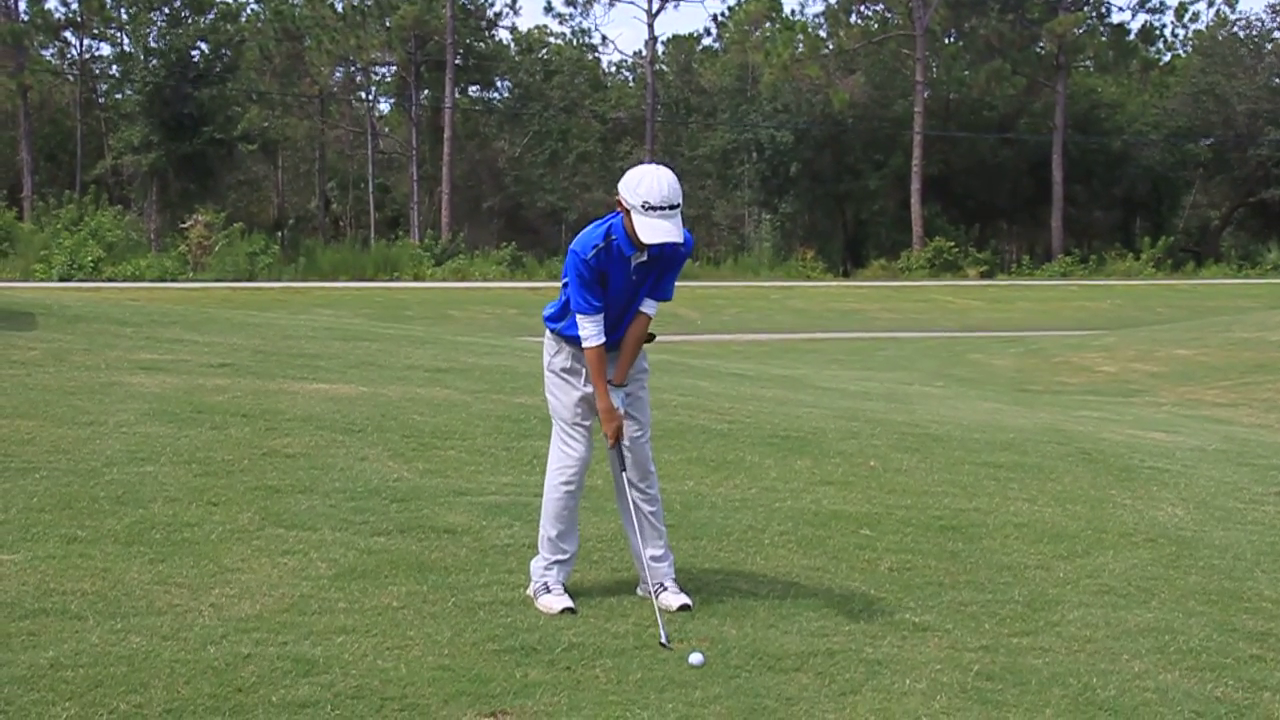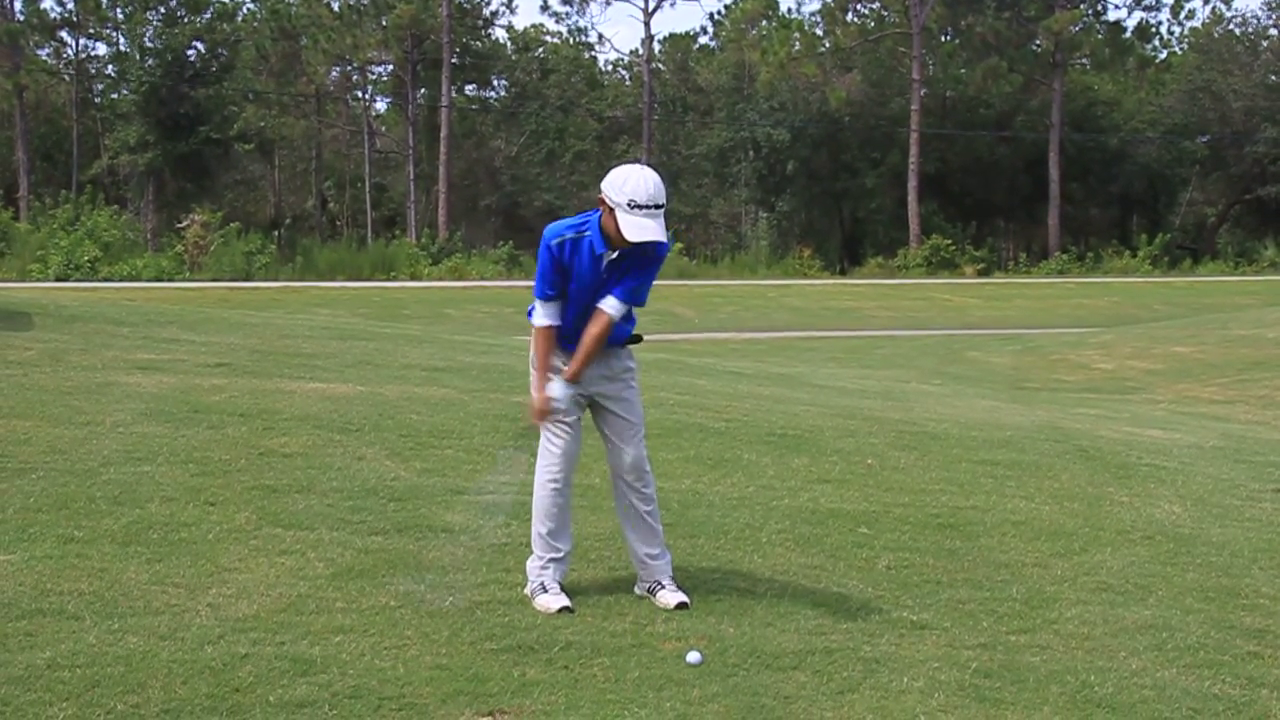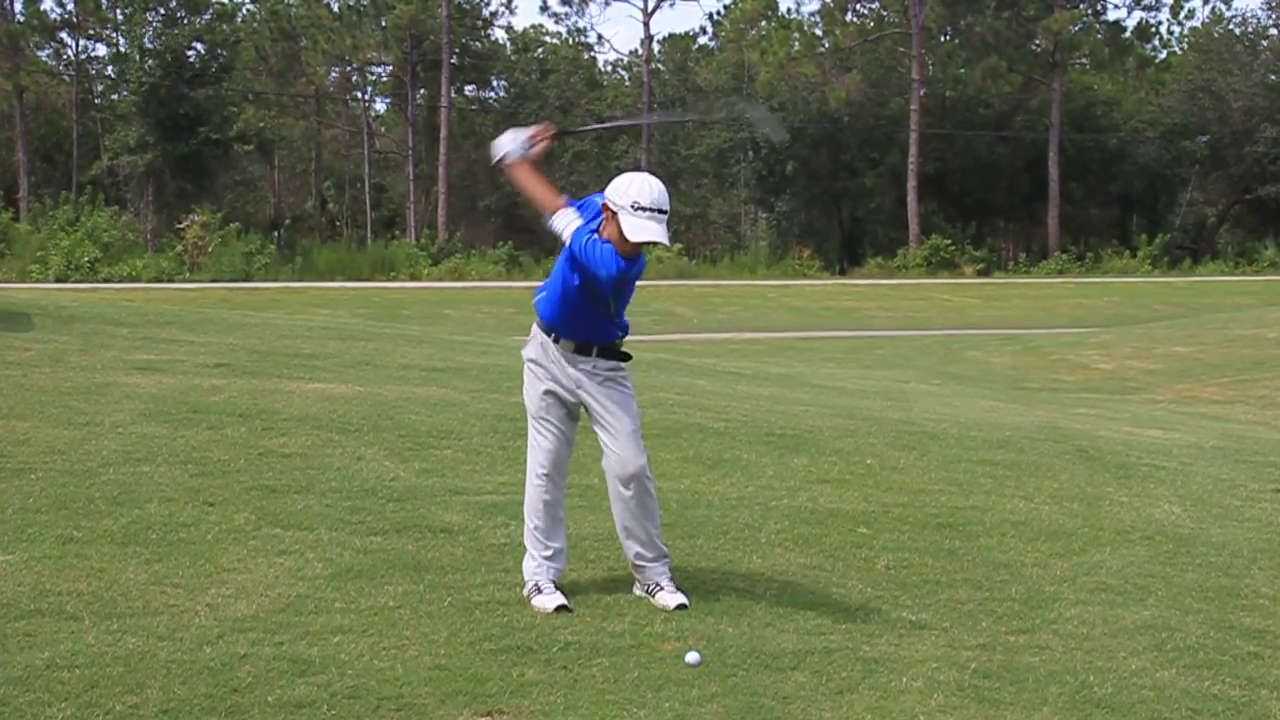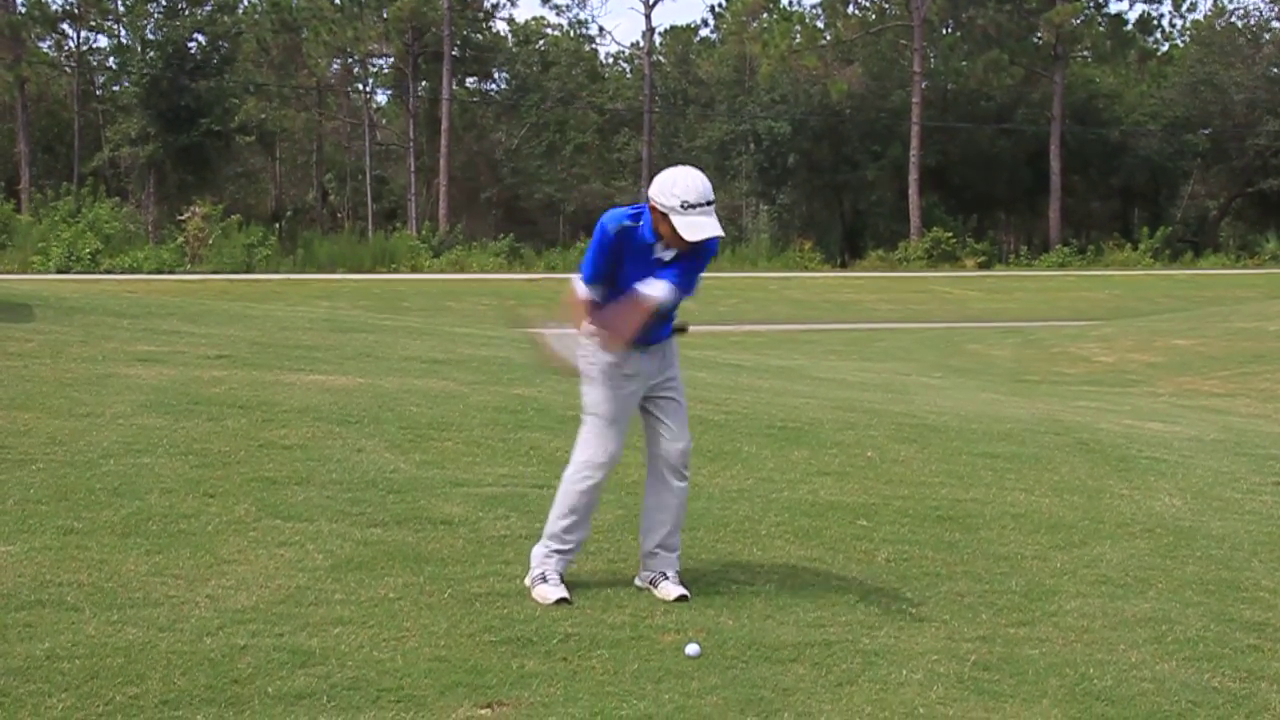
dt=0.4s
person 1, frame 1
left shoulder: (676, 245)
right shoulder: (587, 250)
left elbow: (644, 314)
right elbow: (590, 332)
left wrist: (619, 386)
right wrist: (604, 405)
left hip: (626, 355)
right hip: (572, 353)
left knee: (638, 463)
right knee: (571, 460)
left ankle: (657, 575)
right ankle: (548, 575)
person 1, frame 2
left shoulder: (651, 249)
right shoulder: (560, 240)
left elbow: (606, 315)
right elbow: (546, 315)
left wrist: (573, 380)
right wrist: (541, 385)
left hip: (611, 357)
right hip: (556, 352)
left knee: (632, 464)
right knee: (556, 462)
left ankle: (654, 573)
right ankle: (544, 575)
person 1, frame 3
left shoulder: (614, 267)
right shoulder: (598, 207)
left elbow: (558, 211)
right elbow: (562, 209)
left wrist: (518, 158)
right wrist: (523, 159)
left hip: (598, 366)
right hip: (547, 351)
left knee: (628, 467)
right knee: (546, 466)
left ankle: (652, 574)
right ankle: (541, 574)
person 1, frame 4
left shoulder: (702, 245)
right shoulder: (617, 225)
left elbow: (649, 301)
right elbow: (585, 291)
left wrist: (612, 325)
right wrist: (591, 330)
left hip: (657, 352)
right hip: (611, 354)
left knee: (673, 457)
right knee: (596, 456)
left ankle: (658, 567)
right ankle: (547, 565)
